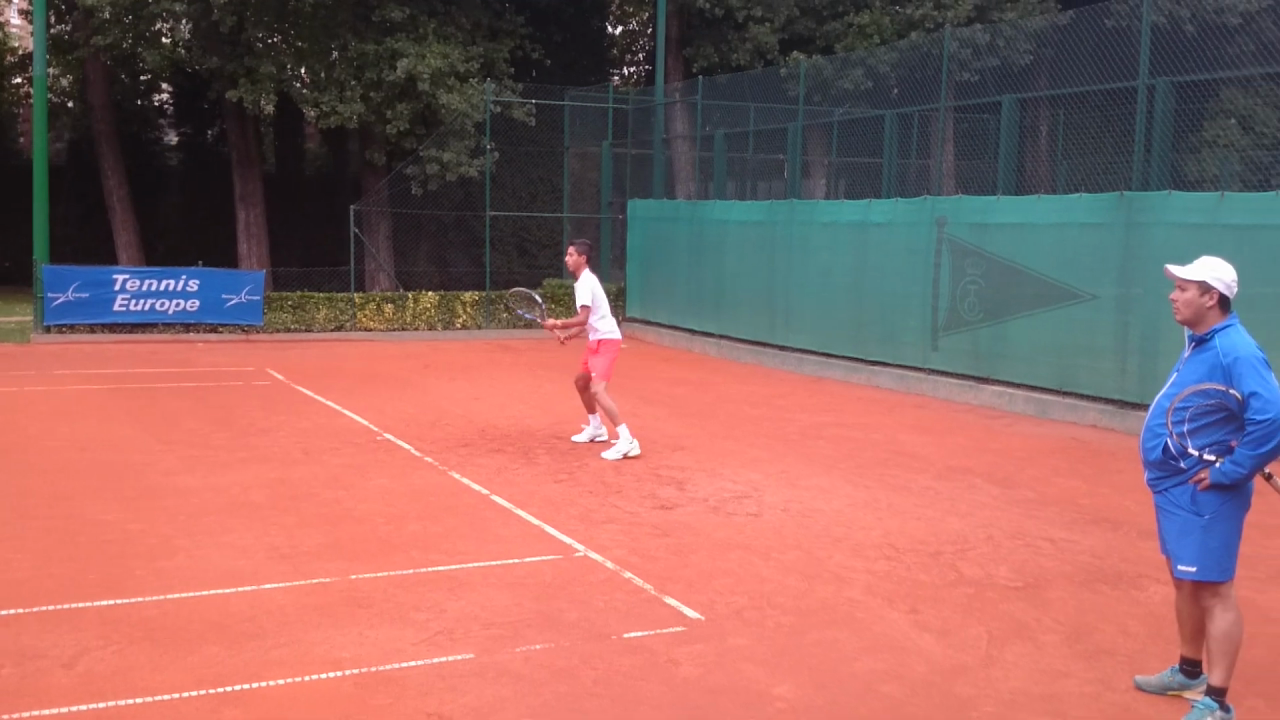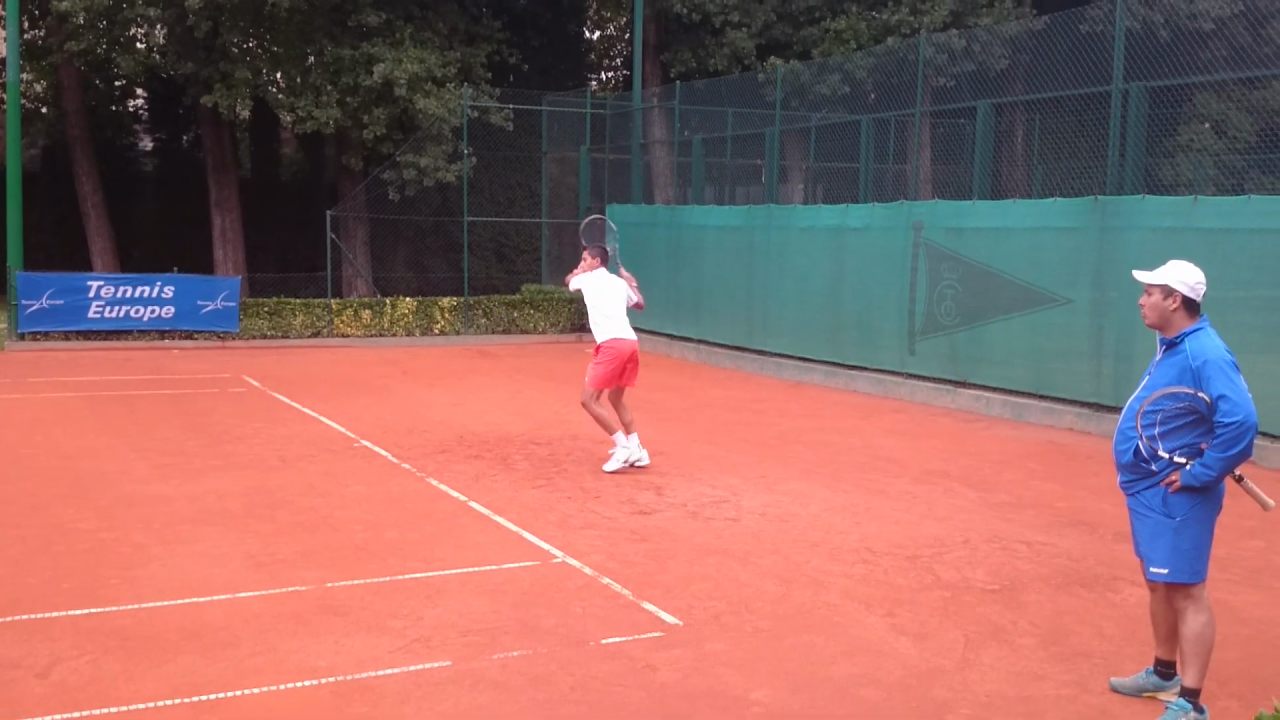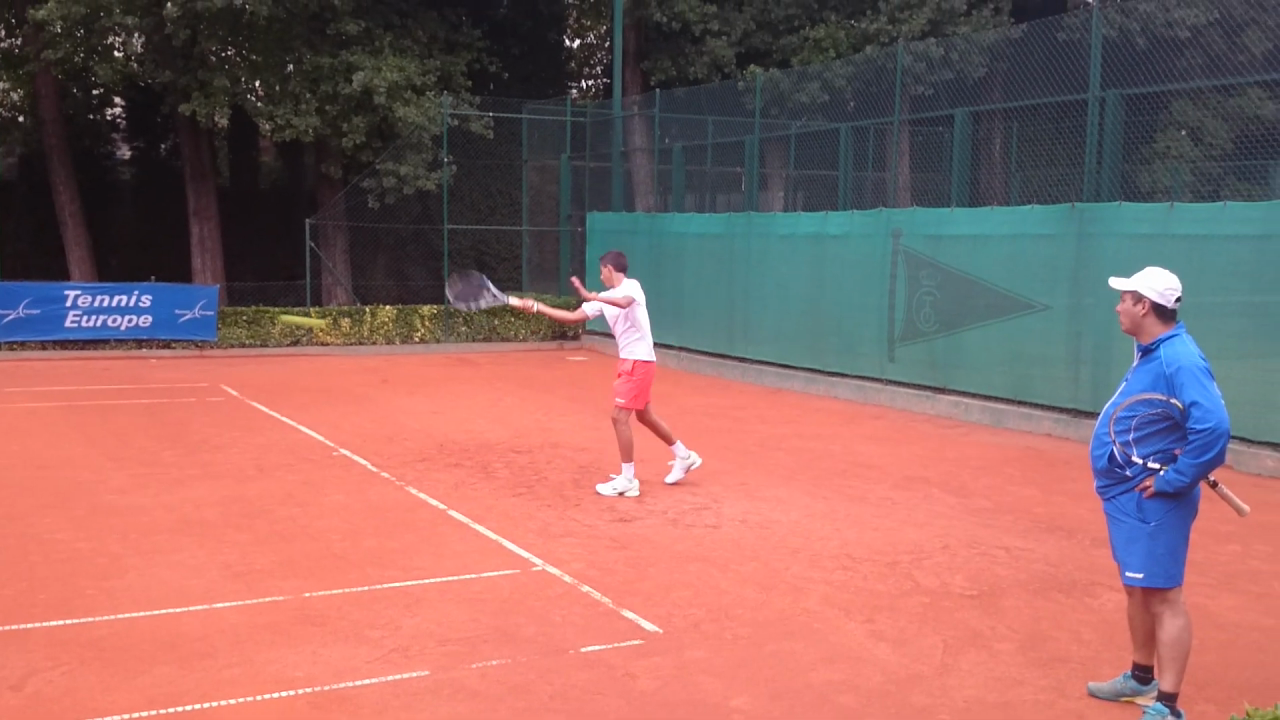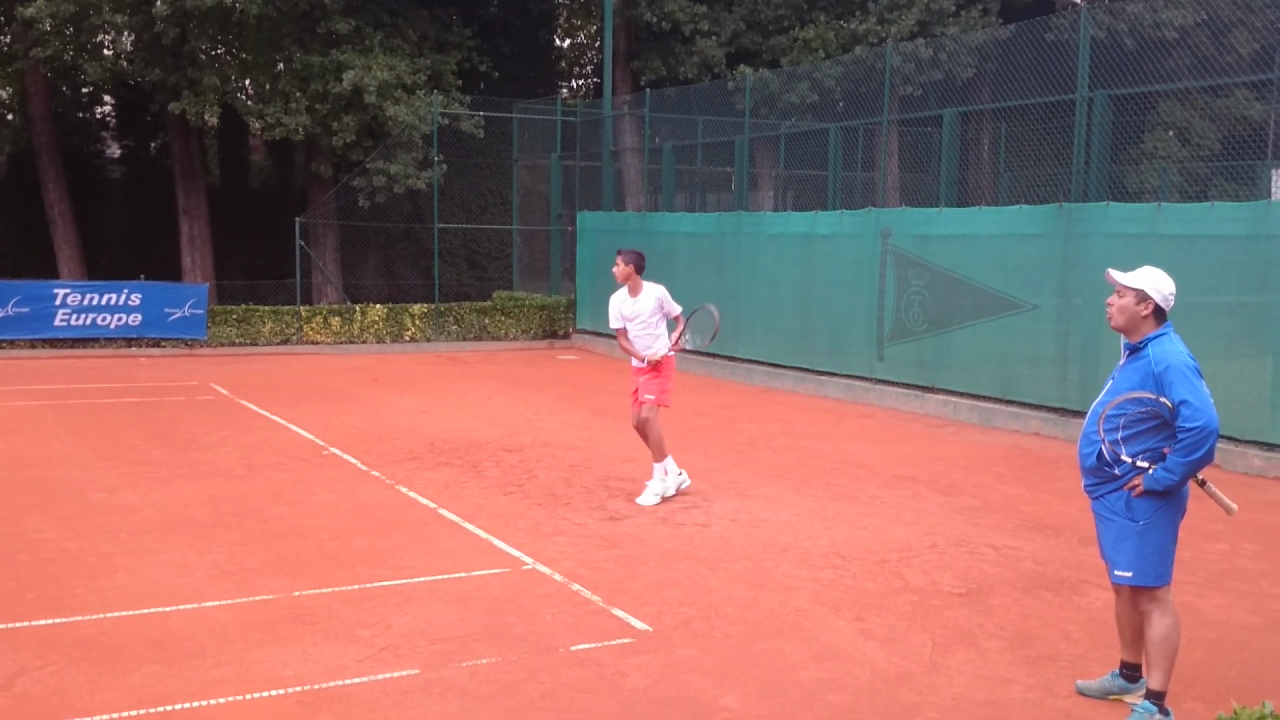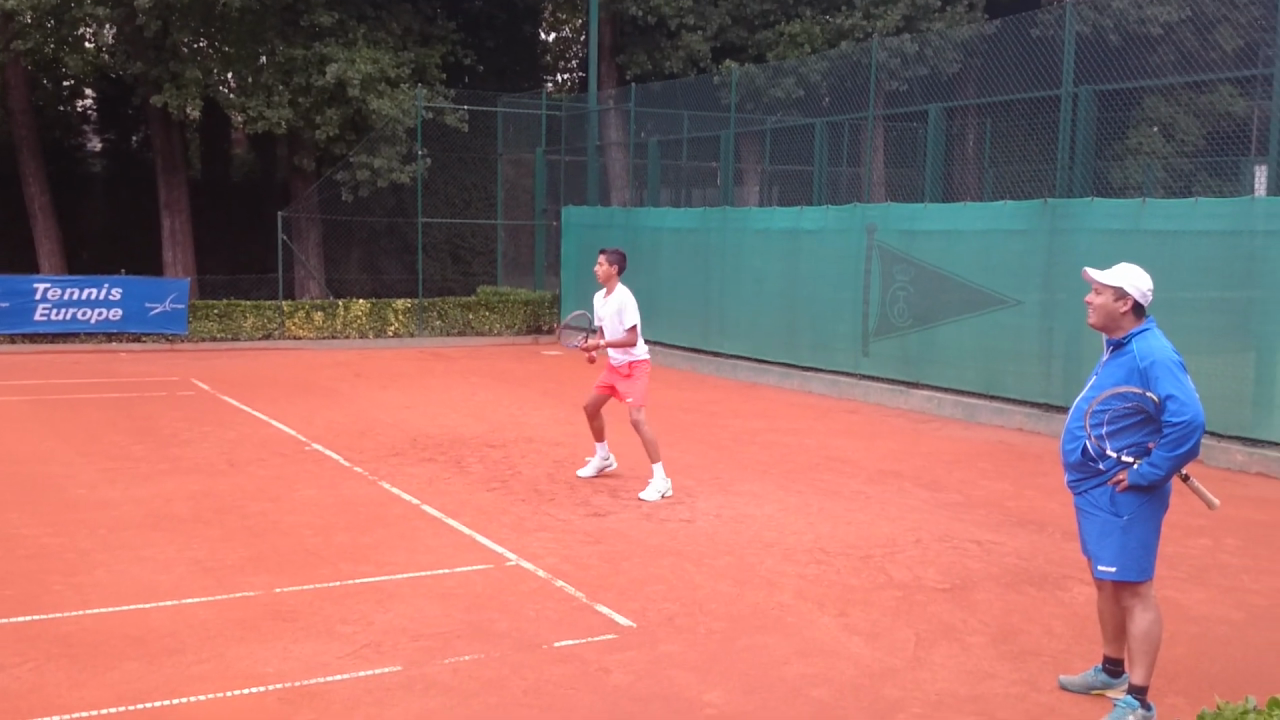
dt=0.5s
person 1, frame 1
left shoulder: (1235, 350)
right shoulder: (1198, 344)
left wrist: (1228, 472)
left hip: (1203, 495)
right hip: (1175, 487)
left knee: (1213, 591)
right knee: (1185, 584)
right ankle: (1189, 672)
person 1, frame 2
left shoulder: (1204, 354)
right shoulder: (1171, 348)
left elbow: (1240, 422)
left wrist: (1198, 474)
left hip: (1175, 497)
right hip: (1149, 490)
left knee: (1185, 593)
right knee: (1160, 586)
right ankle: (1164, 674)
person 1, frame 3
left shoulder: (1179, 359)
right shoulder: (1150, 354)
left elbow: (1212, 428)
left wrist: (1172, 480)
left hip: (1151, 502)
right hip: (1127, 496)
left knee: (1163, 598)
right knee: (1137, 591)
right ankle: (1141, 678)
person 1, frame 4
left shoulder: (1167, 359)
right shoulder: (1136, 353)
left elbow: (1202, 426)
left wrist: (1161, 478)
left hip: (1139, 500)
right hip: (1114, 493)
left knee: (1150, 595)
right knee: (1125, 589)
right ankle: (1129, 677)
person 1, frame 5
left shoulder: (1151, 353)
right shoulder: (1116, 349)
left elbow: (1188, 420)
left wrist: (1146, 474)
left hip: (1121, 496)
right hip: (1095, 489)
left knee: (1133, 592)
right knee: (1106, 584)
right ankle: (1111, 672)
person 2, frame 1
left shoulder: (585, 282)
right shoulder: (584, 281)
left elbow: (583, 319)
left wrist: (555, 325)
right wrist: (569, 334)
left hip: (607, 341)
right hip: (598, 340)
left knee: (598, 391)
right knee: (581, 381)
left ankle: (627, 439)
right ankle: (595, 427)
person 2, frame 2
left shoulder: (587, 279)
right shoulder: (620, 282)
left elbow: (568, 280)
right elbow: (640, 305)
right wrist: (633, 284)
left hip: (611, 344)
right hip: (630, 343)
left knee: (588, 399)
right knee: (616, 398)
left ankle: (623, 446)
right ankle: (635, 449)
person 2, frame 3
left shoulder: (632, 286)
right shoulder: (602, 299)
left elbow: (625, 301)
right elbow: (574, 317)
left wrist: (592, 296)
right wrist: (539, 308)
left hip: (638, 361)
right hip: (631, 362)
left knee: (619, 418)
right knee: (644, 415)
left ankle: (628, 480)
right ankle: (684, 455)
person 2, frame 4
left shoulder: (658, 292)
right shoulder: (617, 300)
left elbow: (680, 320)
right elbow: (622, 339)
left wrist: (673, 340)
right wrist: (643, 356)
left hip: (661, 364)
right hip: (639, 366)
left knee: (647, 417)
right knee: (638, 422)
left ankle: (659, 480)
right ankle: (675, 474)
person 2, frame 5
left shoulder: (625, 298)
right shoulder: (598, 298)
left elbow: (632, 340)
left wrist: (601, 344)
right wrist: (592, 348)
left hip: (634, 364)
right hip: (614, 364)
left knee: (638, 420)
right knee: (590, 407)
left ankle: (660, 479)
right ankle: (603, 458)
